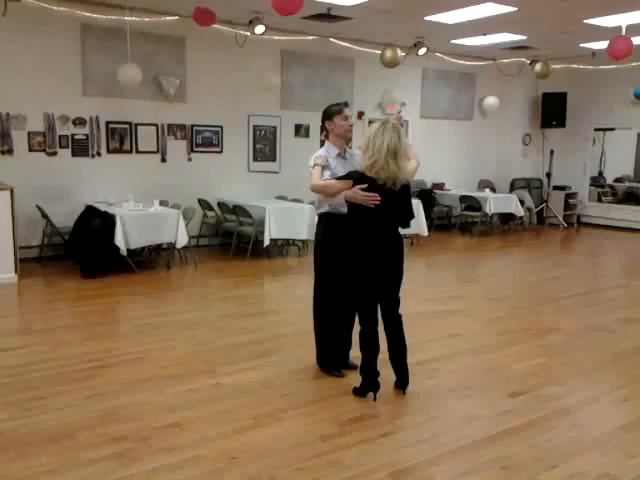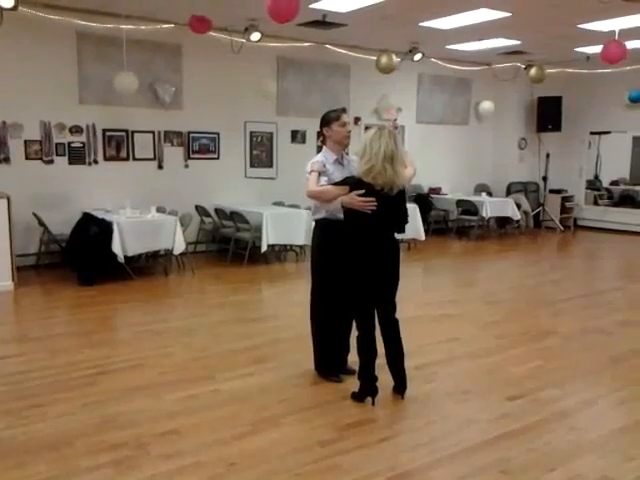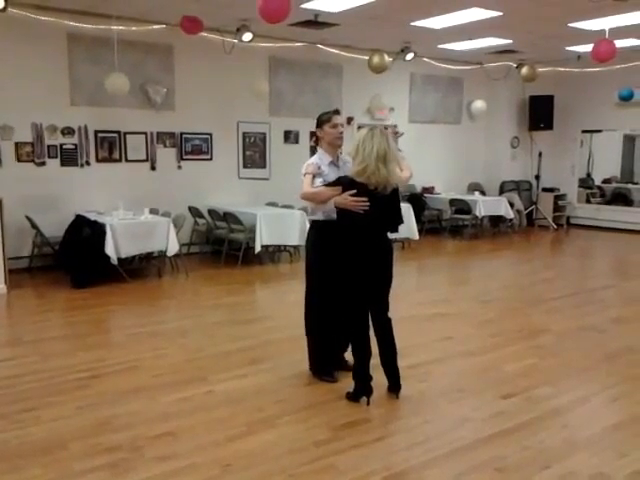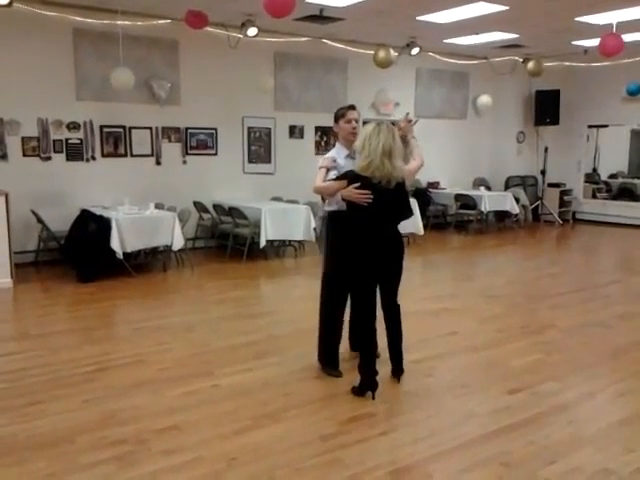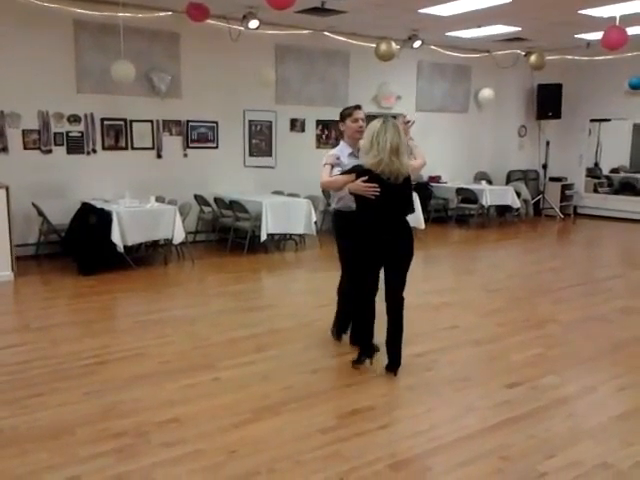
dt=0.4s
person 1, frame 1
left shoulder: (359, 178)
right shoulder: (403, 177)
left elbow: (317, 186)
right elbow: (414, 159)
left wrist: (319, 164)
right wrist: (399, 134)
left hip: (365, 255)
right hip: (392, 253)
left knee: (368, 317)
right knee: (392, 313)
left ankle: (369, 381)
right ankle: (402, 377)
person 1, frame 2
left shoulder: (356, 184)
right shoulder: (398, 183)
left elbow: (313, 192)
right elbow: (411, 167)
left wrist: (315, 170)
right wrist: (394, 143)
left hip: (362, 260)
right hip: (388, 257)
left knee: (365, 321)
right knee: (388, 317)
left ankle: (367, 385)
right ankle: (400, 381)
person 1, frame 3
left shoulder: (348, 183)
right shoulder: (392, 183)
left elbow: (308, 194)
right elbow: (407, 171)
left wrist: (309, 172)
right wrist: (393, 146)
left hip: (355, 259)
right hip: (381, 256)
left knee: (358, 320)
right knee: (382, 316)
left ankle: (362, 385)
right ankle: (394, 381)
person 1, frame 4
left shoulder: (355, 176)
right shoulder: (399, 176)
left elbow: (318, 188)
right elbow: (419, 160)
left wrist: (324, 167)
right wrist: (409, 134)
left hip: (363, 251)
right hip: (391, 248)
left knee: (364, 312)
right knee: (391, 306)
left ankle: (368, 379)
right ankle: (397, 366)
person 1, frame 5
left shoulder: (363, 171)
right shoulder: (404, 170)
left elbow: (326, 184)
right wrist: (407, 136)
left hip: (373, 241)
right hip: (401, 240)
left knee: (363, 294)
right knee: (395, 298)
left ankle: (365, 347)
right ankle: (394, 360)
person 2, frame 1
left shoulder: (356, 157)
right shoulder: (321, 157)
right elbow: (323, 189)
right wrist: (347, 195)
right hip: (332, 227)
left knee: (349, 293)
right knee: (328, 294)
left ankle: (342, 354)
right ankle: (326, 358)
person 2, frame 2
left shoulder: (353, 163)
right shoulder: (319, 163)
right elbow: (320, 196)
right wrist: (344, 201)
right hip: (328, 234)
left knee: (347, 299)
right knee: (325, 299)
left ankle: (339, 359)
right ankle: (324, 363)
person 2, frame 3
left shoulder: (348, 163)
right shoulder: (314, 165)
right elbow: (312, 195)
right wrist: (336, 201)
right hip: (323, 234)
left knee: (346, 297)
right knee: (320, 300)
left ankle: (335, 354)
right ankle: (320, 363)
person 2, frame 4
right shoulder: (331, 158)
right wrist: (343, 193)
right hip: (340, 224)
right knee: (335, 290)
left ankle: (359, 340)
right ankle: (328, 357)
person 2, frame 5
right shoulder: (335, 156)
right elbow: (325, 182)
right wrist: (351, 187)
right hip: (346, 220)
right knee: (351, 275)
right ankle: (340, 324)
